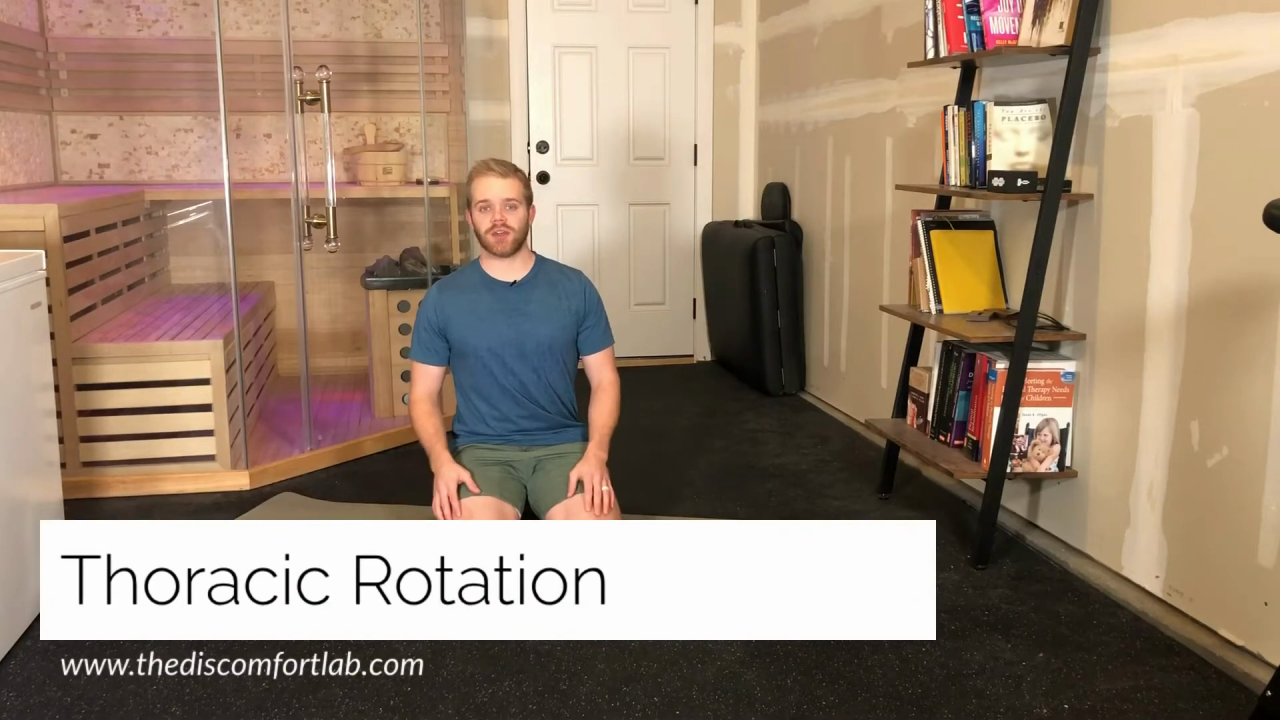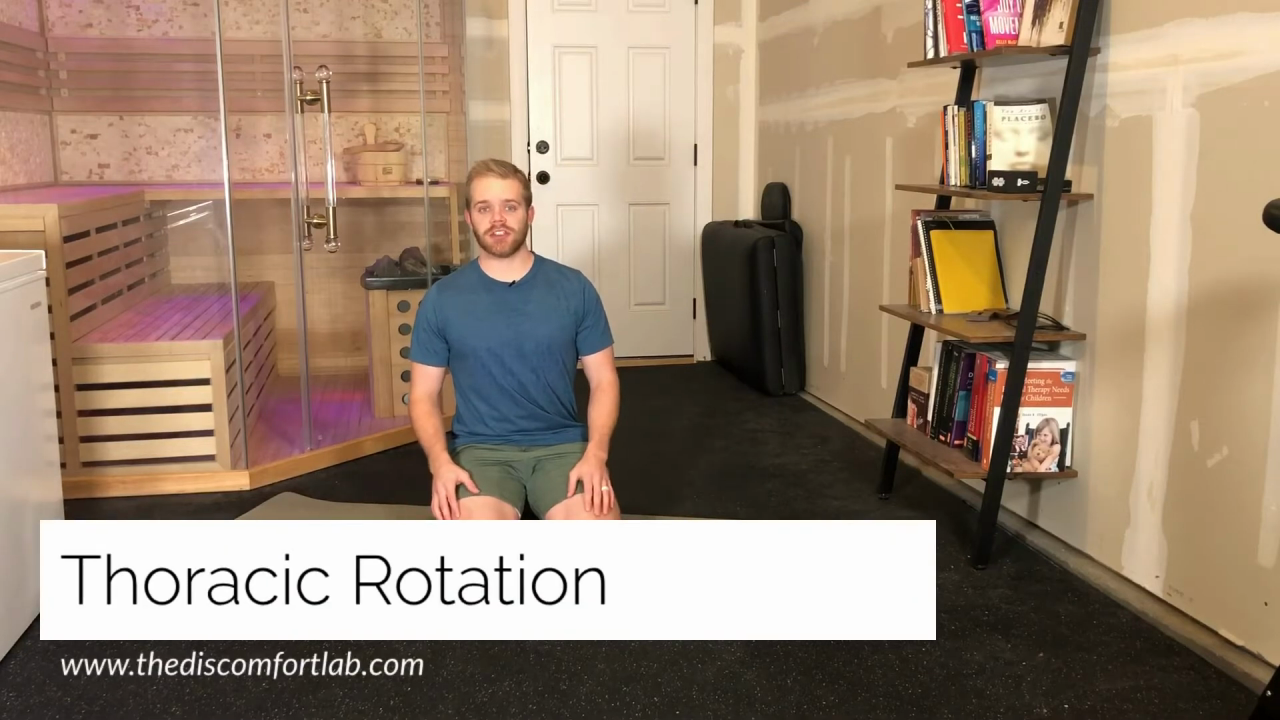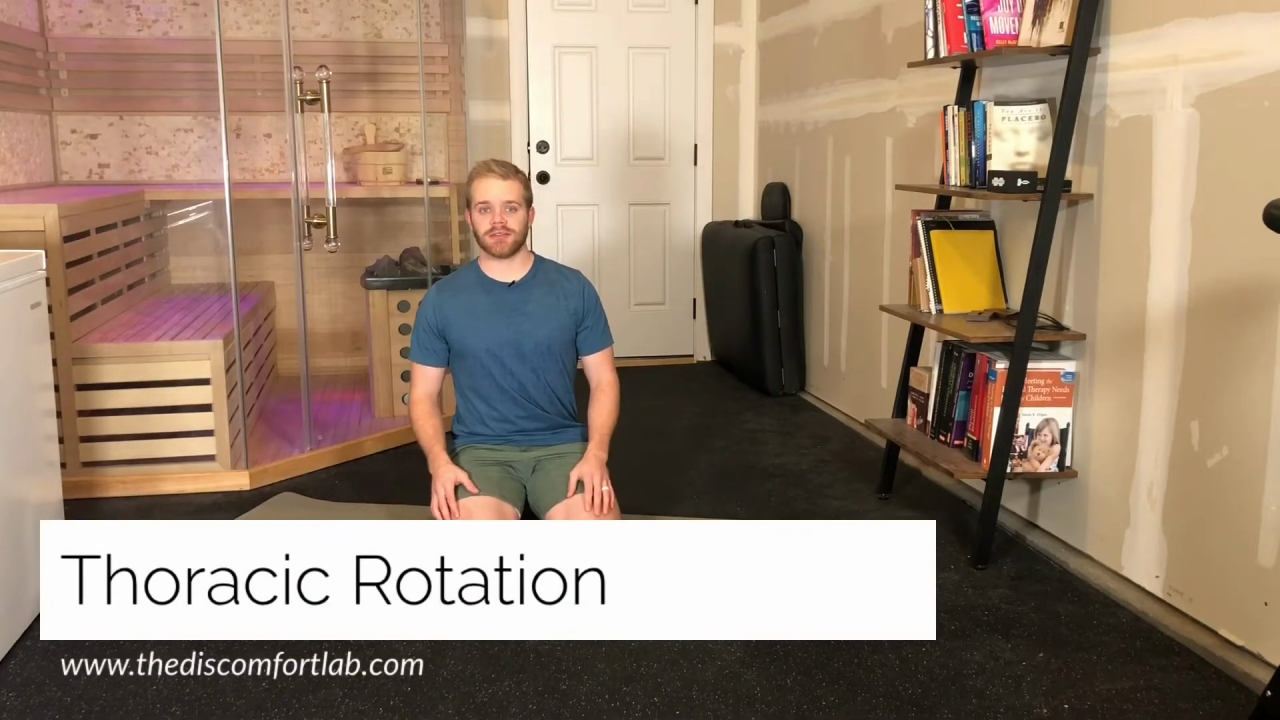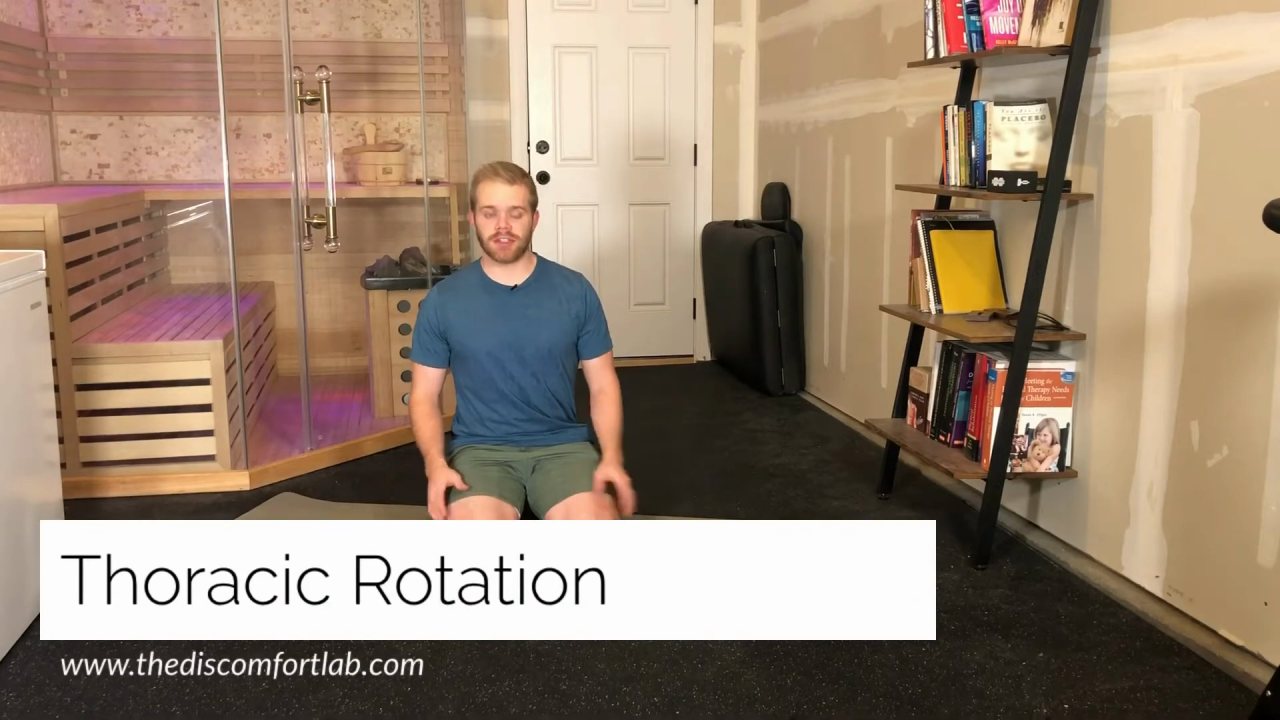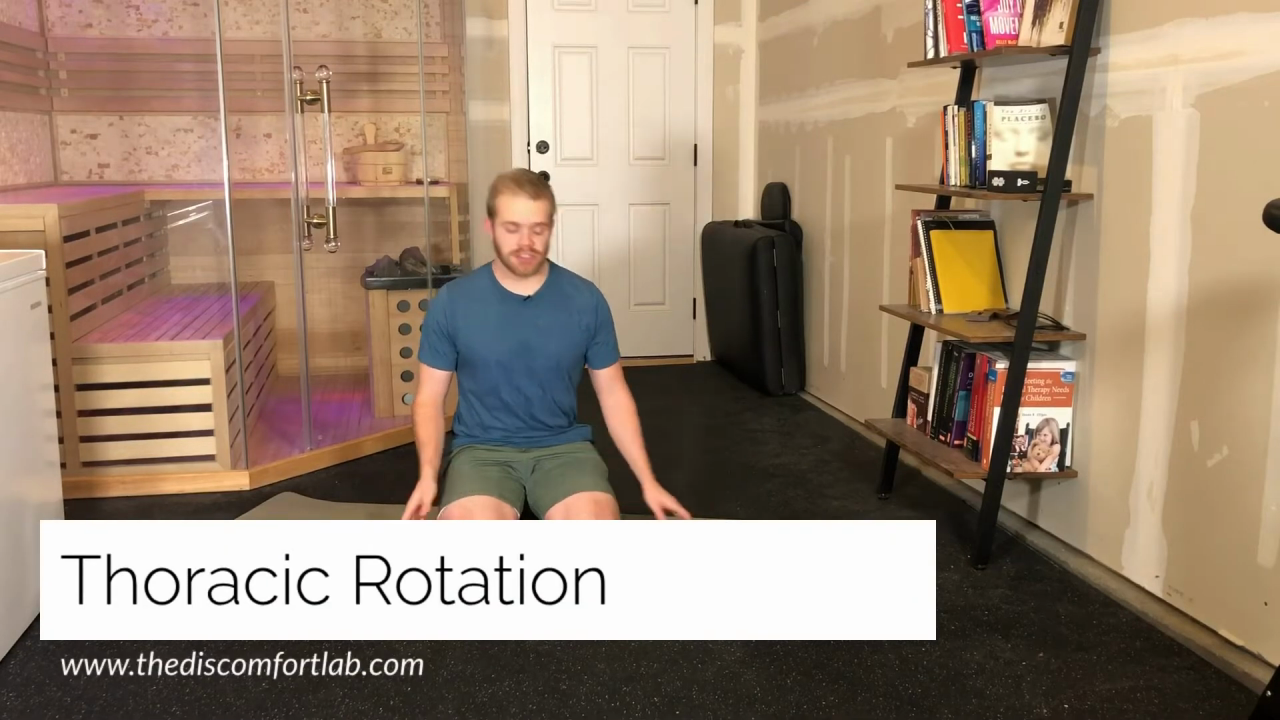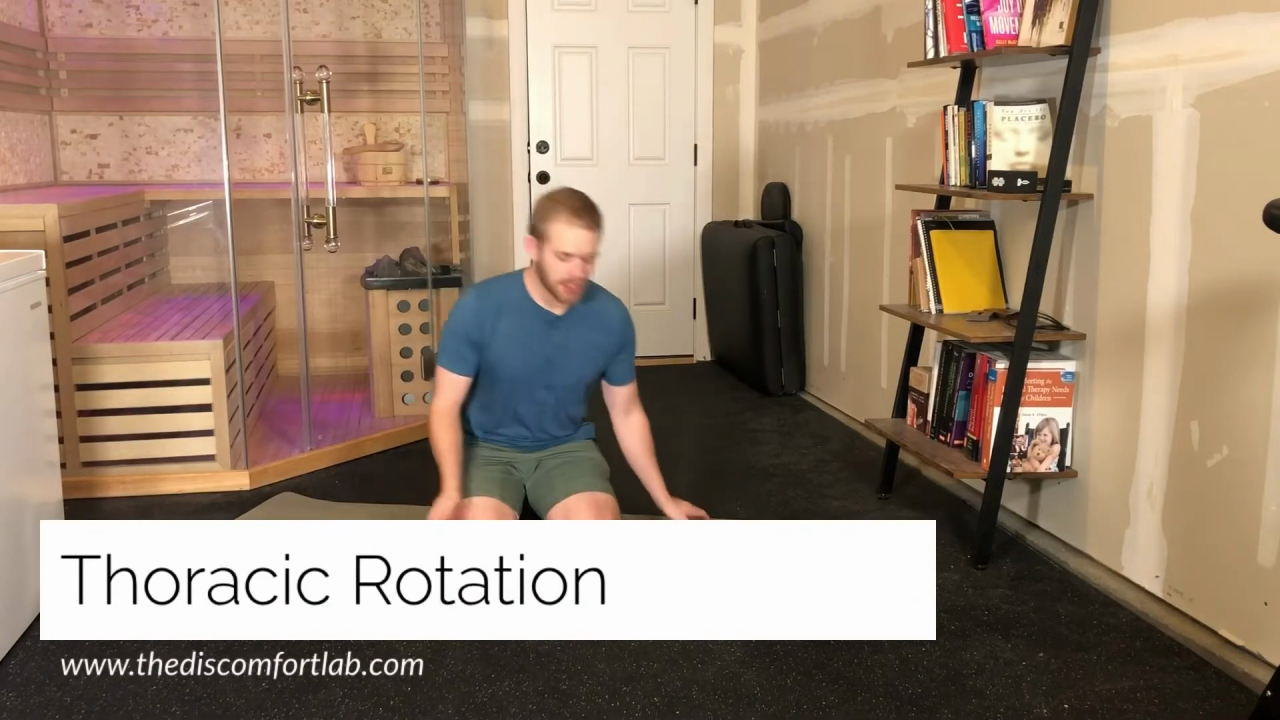
dt=0.2s
person 1, frame 1
left shoulder: (575, 288)
right shoulder: (443, 299)
left elbow: (605, 380)
right elbow: (423, 395)
left wrist: (596, 453)
right wrist: (441, 460)
left hip: (562, 445)
right hip: (482, 448)
person 1, frame 2
left shoulder: (574, 288)
right shoulder: (442, 300)
left elbow: (603, 381)
right elbow: (423, 395)
left wrist: (595, 453)
right wrist: (440, 461)
left hip: (562, 444)
right hip: (482, 448)
person 1, frame 3
left shoulder: (574, 288)
right shoulder: (442, 300)
left elbow: (603, 380)
right elbow: (423, 396)
left wrist: (596, 453)
right wrist: (439, 461)
left hip: (561, 445)
right hip: (482, 448)
person 1, frame 4
left shoulder: (575, 290)
right shoulder: (443, 300)
left elbow: (603, 383)
right elbow: (425, 397)
left wrist: (611, 457)
right wrist: (437, 464)
left hip: (561, 445)
right hip: (481, 449)
person 1, frame 5
left shoulder: (585, 300)
right shoulder: (452, 302)
left elbow: (614, 393)
right elbow: (430, 398)
left wrist: (649, 482)
right wrist: (428, 475)
left hip: (562, 447)
right hip: (482, 449)
person 1, frame 6
left shoulder: (611, 317)
right shoulder: (479, 305)
left elbow: (626, 413)
right elbow: (445, 407)
left wrist: (665, 500)
right wrist: (451, 487)
left hip: (566, 448)
right hip: (487, 448)
